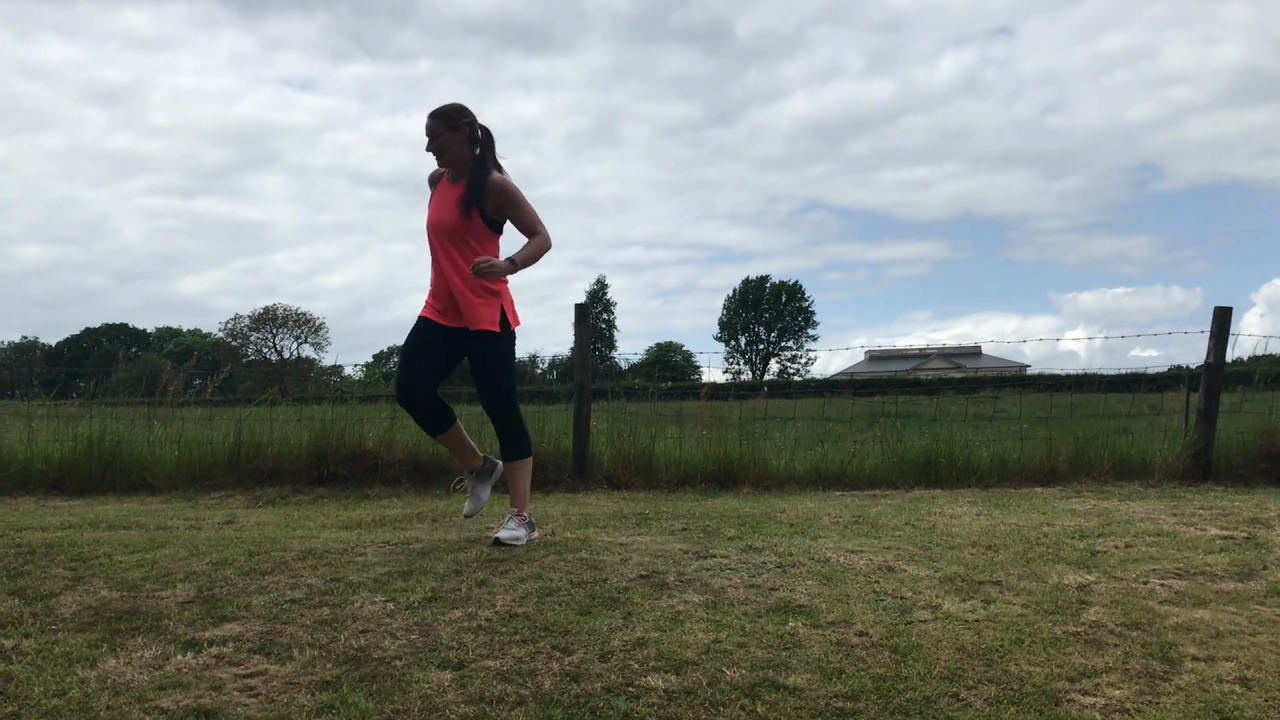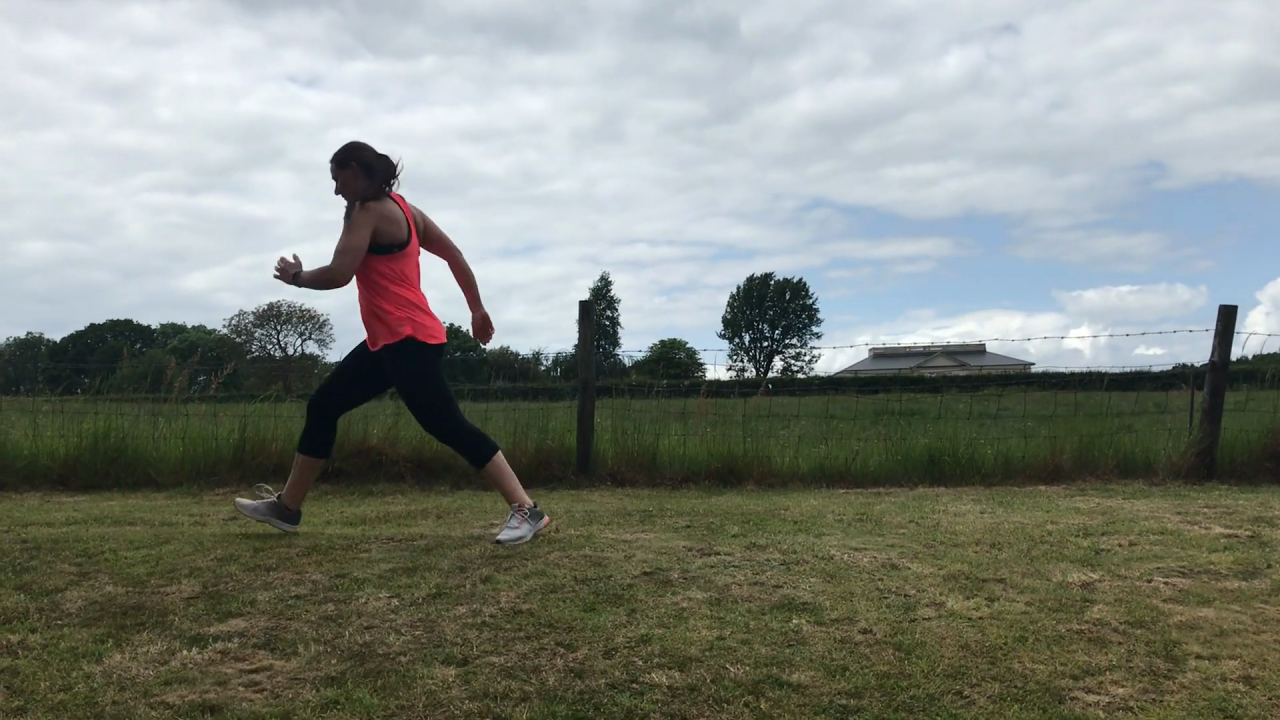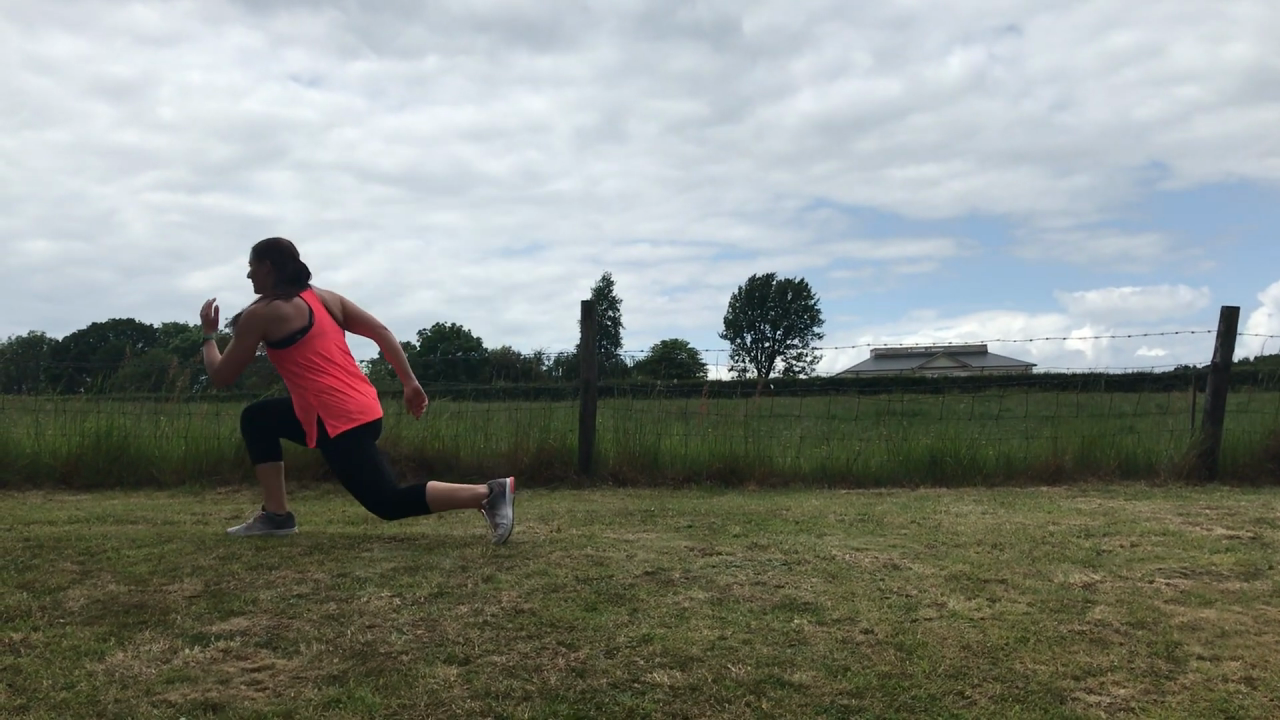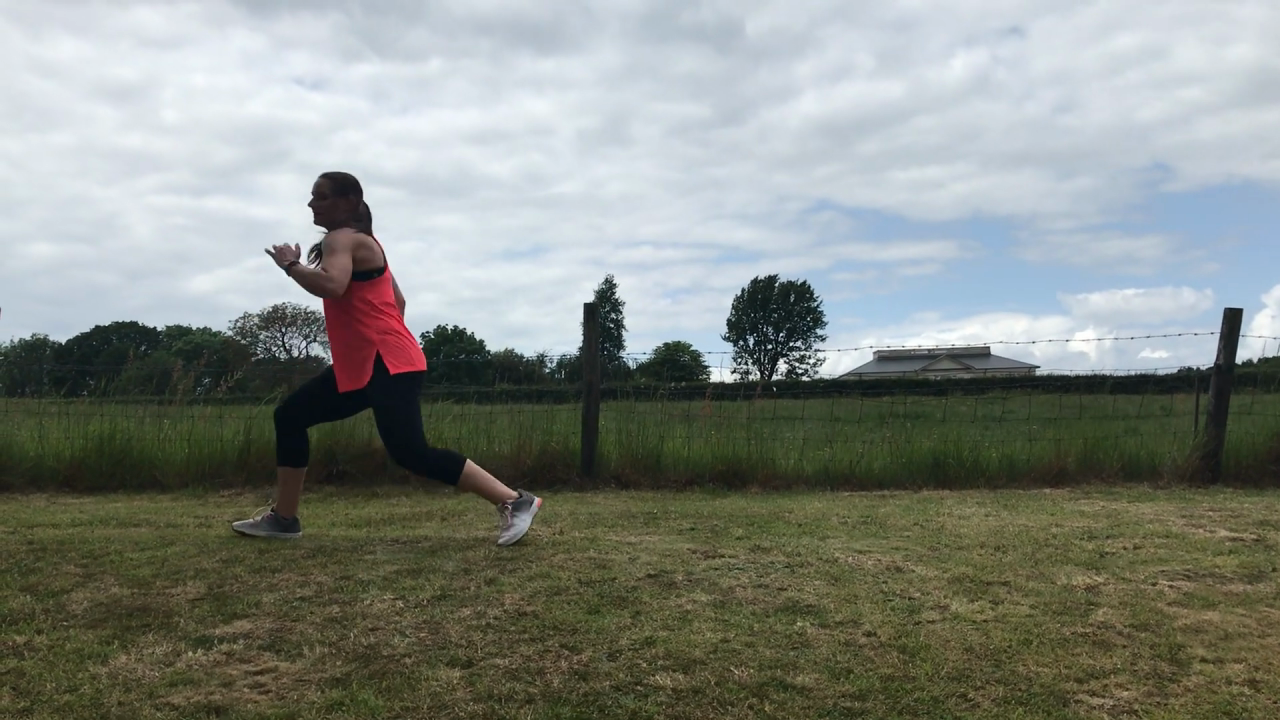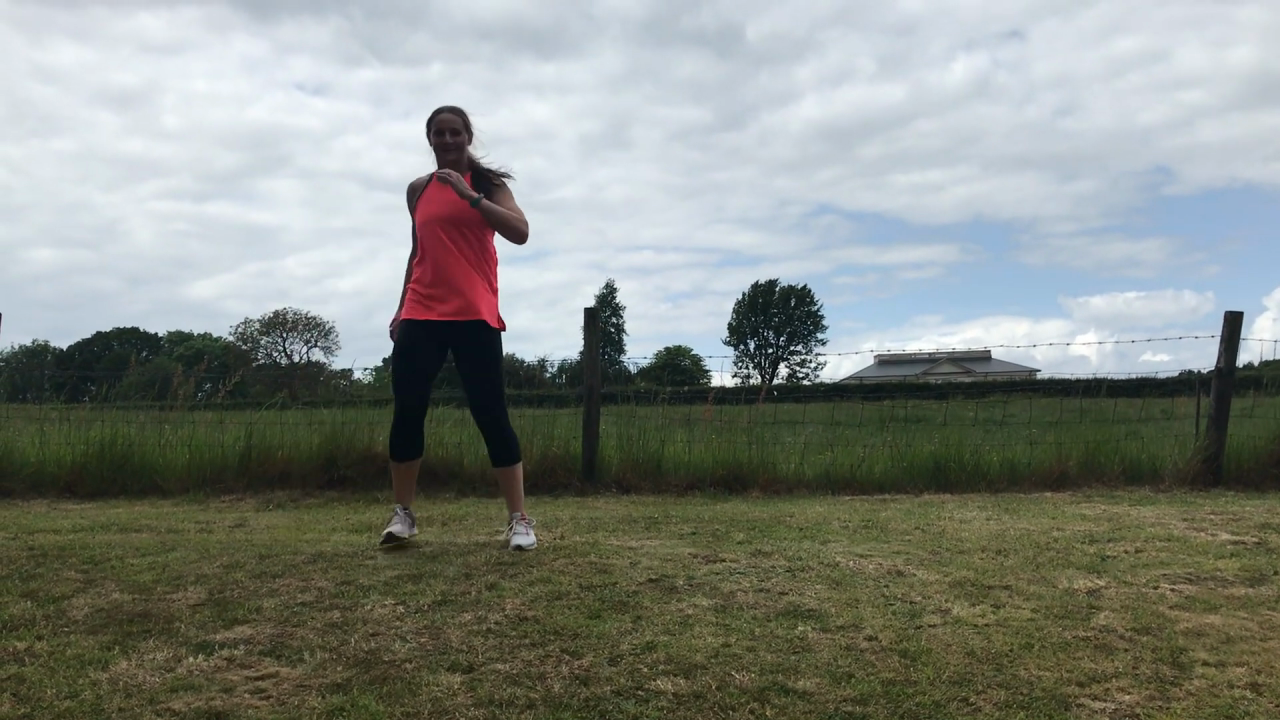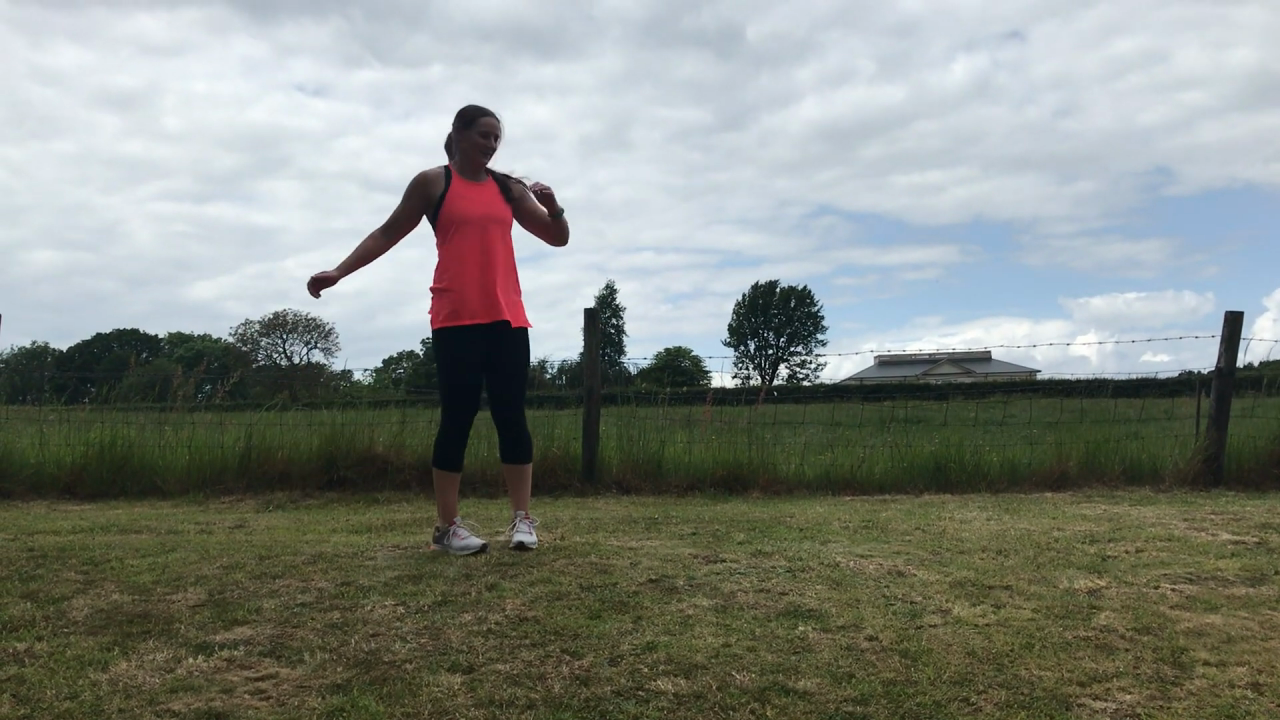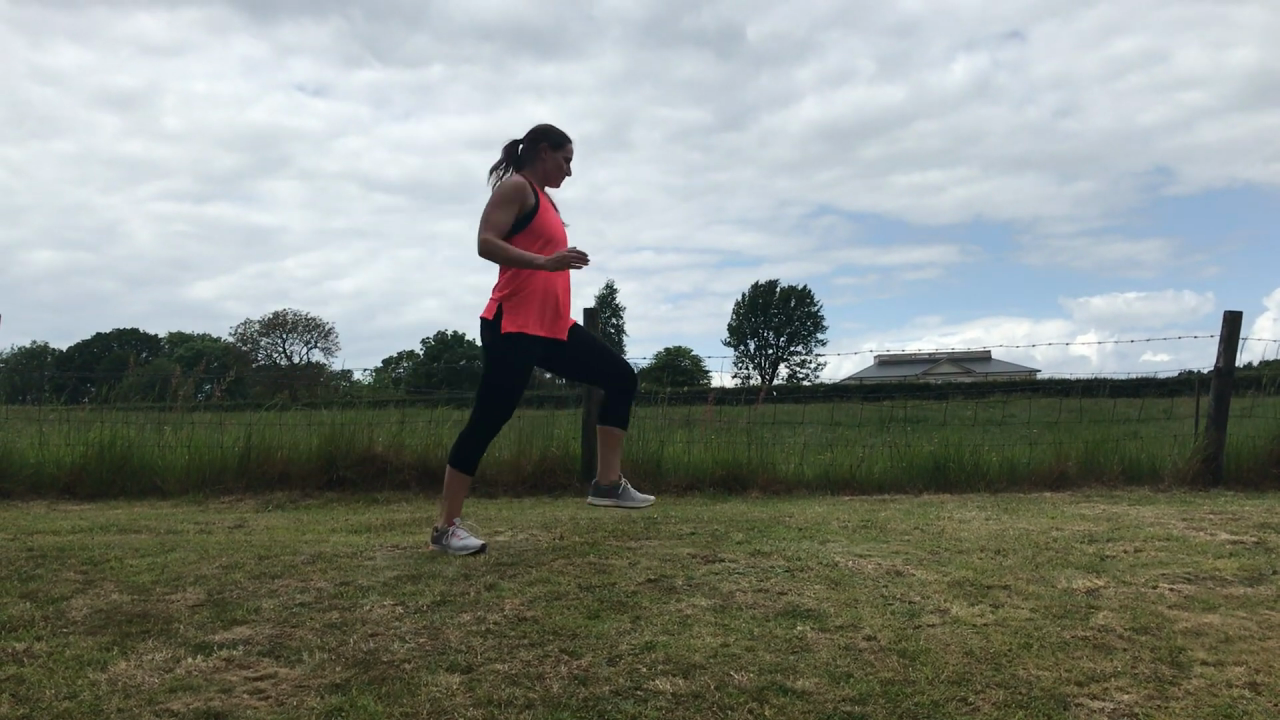
dt=0.4s
person 1, frame 1
left shoulder: (495, 185)
right shoulder: (437, 181)
left elbow: (541, 237)
left wrist: (512, 263)
left hip: (488, 315)
right hip: (440, 314)
left knee: (502, 410)
right knee: (411, 390)
left ankle: (521, 516)
right ankle: (478, 466)
person 1, frame 2
left shoulder: (366, 211)
right shoulder: (403, 208)
left elbow: (337, 274)
right elbow: (455, 256)
left wrist: (296, 276)
right wrist: (477, 310)
left hip: (405, 336)
right hip: (391, 337)
left knee: (445, 424)
right knee: (323, 404)
left ankle: (526, 510)
right ankle: (287, 506)
person 1, frame 3
left shoulder: (261, 314)
right shoulder: (325, 298)
left elbow: (222, 377)
right elbow: (381, 332)
left wrist: (208, 335)
right wrist: (409, 383)
left hip: (338, 417)
right hip: (355, 406)
left knee: (386, 501)
right knee: (255, 419)
left ankle: (490, 493)
right ankle: (275, 514)
person 1, frame 4
left shoulder: (340, 239)
right shoulder: (360, 242)
left elbow: (331, 286)
right elbow: (397, 299)
left wrist: (292, 264)
left hip: (388, 364)
right hip: (360, 366)
left knee: (411, 452)
right knee: (289, 415)
left ankle: (515, 502)
right ankle: (283, 516)
person 1, frame 5
left shoulder: (489, 183)
right shoulder: (418, 190)
left elbow: (520, 232)
left wrist: (470, 195)
right wrist: (401, 308)
left hip: (476, 314)
right hip: (421, 315)
left knee: (491, 417)
right knee: (409, 408)
left ankle: (519, 519)
right ankle: (403, 511)
person 1, frame 6
left shoulder: (509, 188)
right shoulder: (431, 182)
left elbow: (558, 237)
right elbow: (387, 234)
left wrist: (552, 206)
right wrist: (339, 271)
left hip: (507, 316)
right hip: (457, 316)
left knee: (512, 414)
right knee: (458, 417)
left ankle: (522, 517)
right ankle: (446, 526)
person 1, frame 7
left shoulder: (541, 200)
right shoulder: (516, 187)
right elbow: (487, 243)
right wrist: (546, 262)
left hip: (553, 324)
right hip: (514, 324)
left knee: (621, 378)
right knee: (488, 419)
left ankle: (608, 482)
right ankle: (445, 527)
